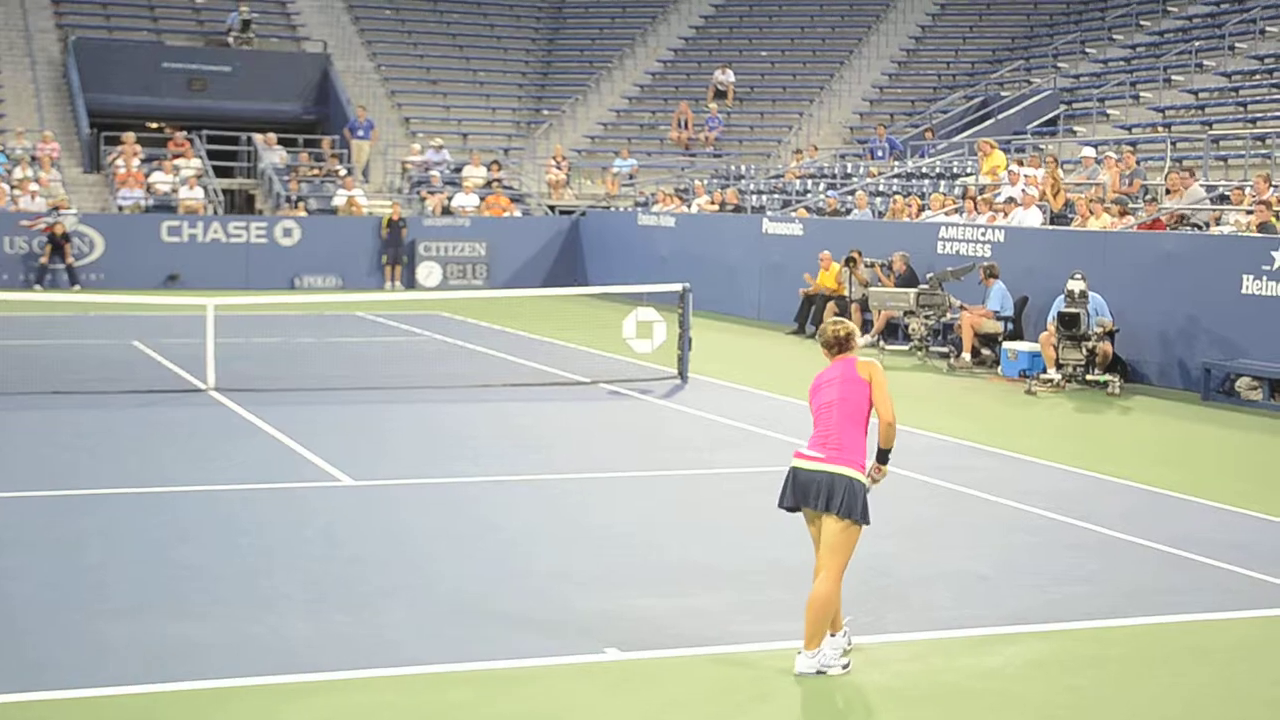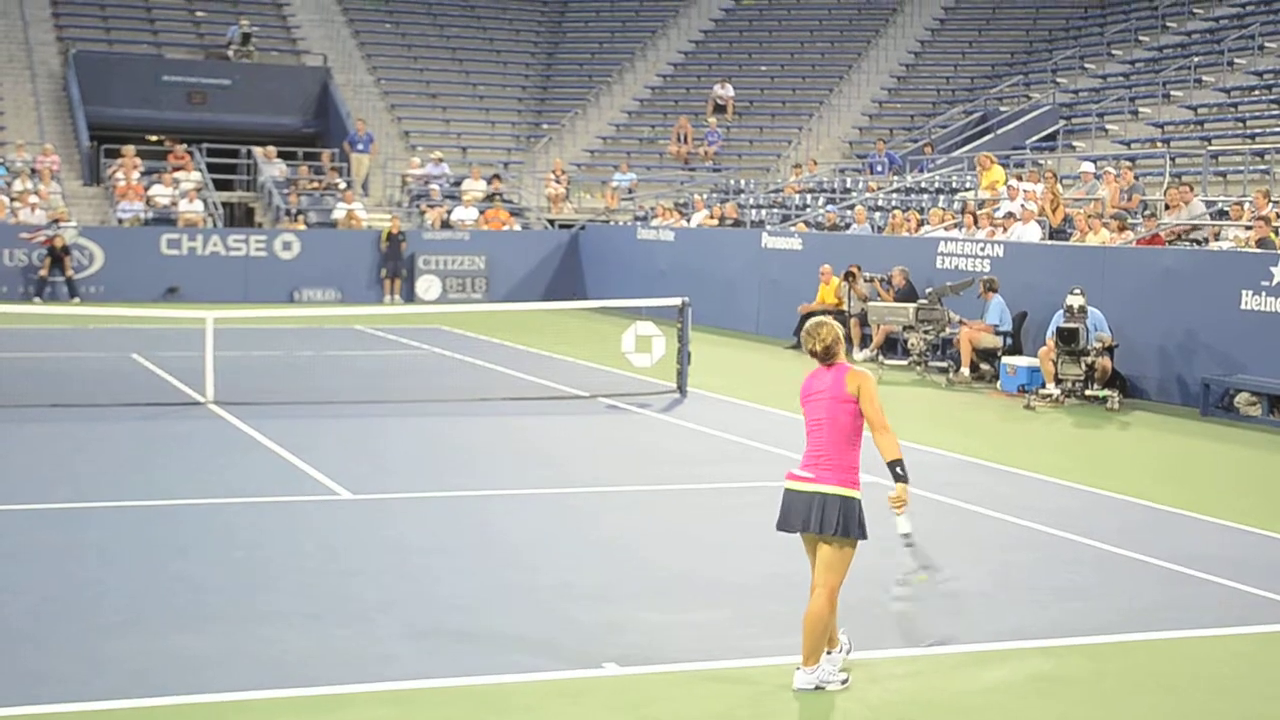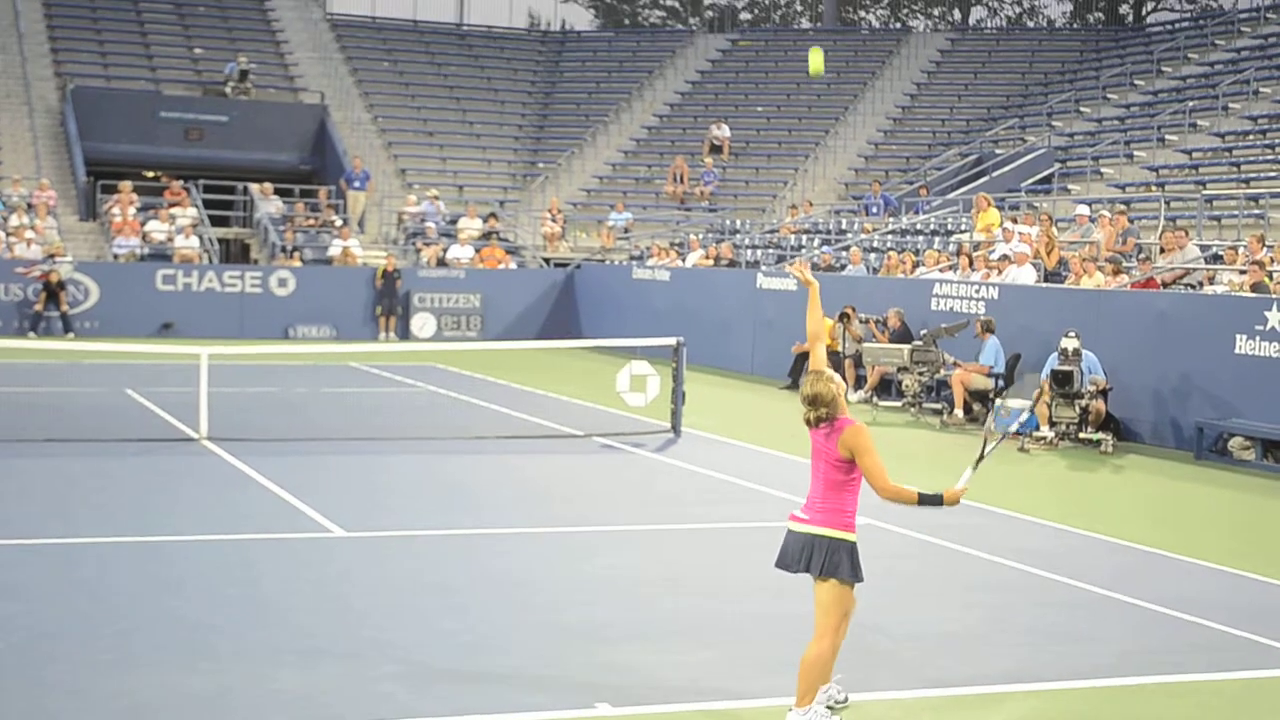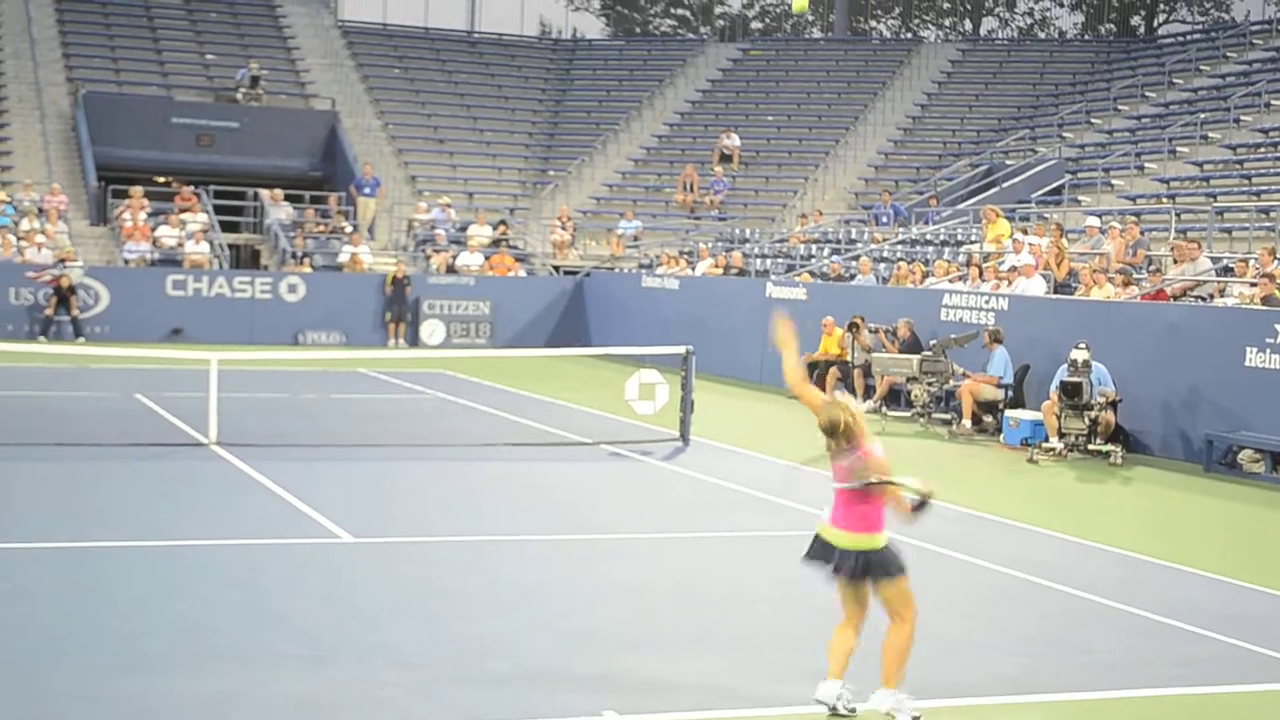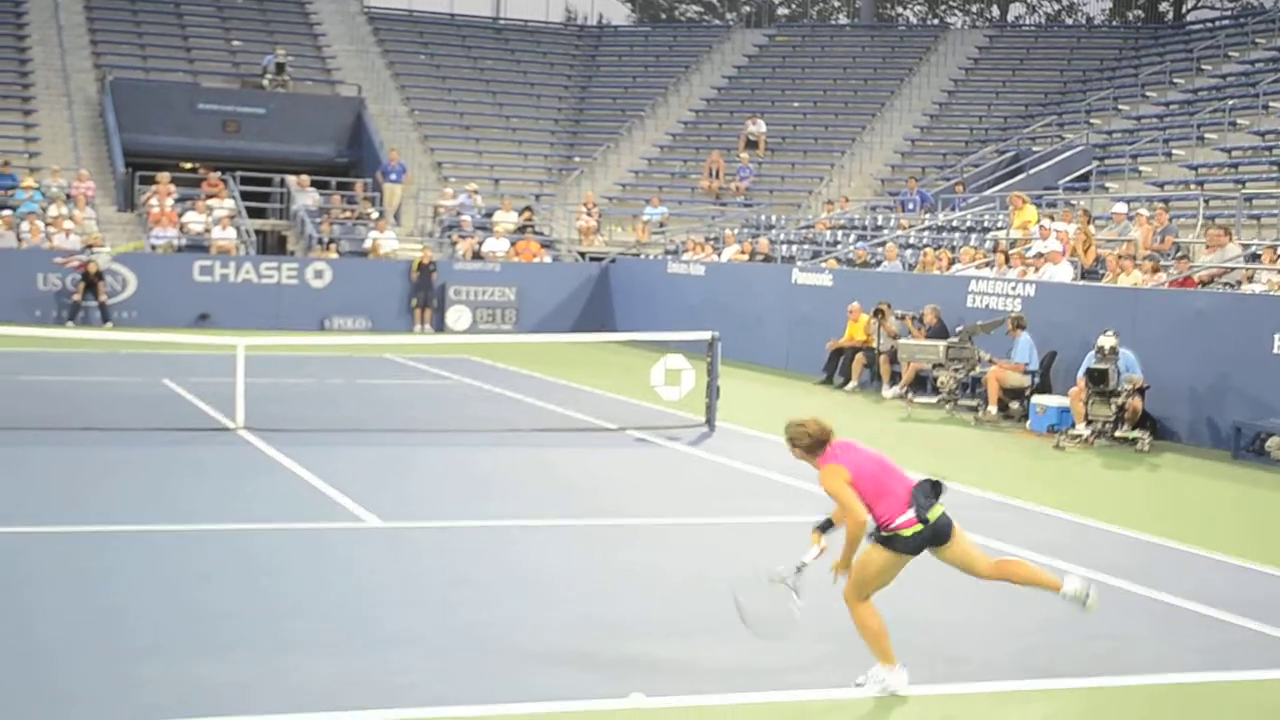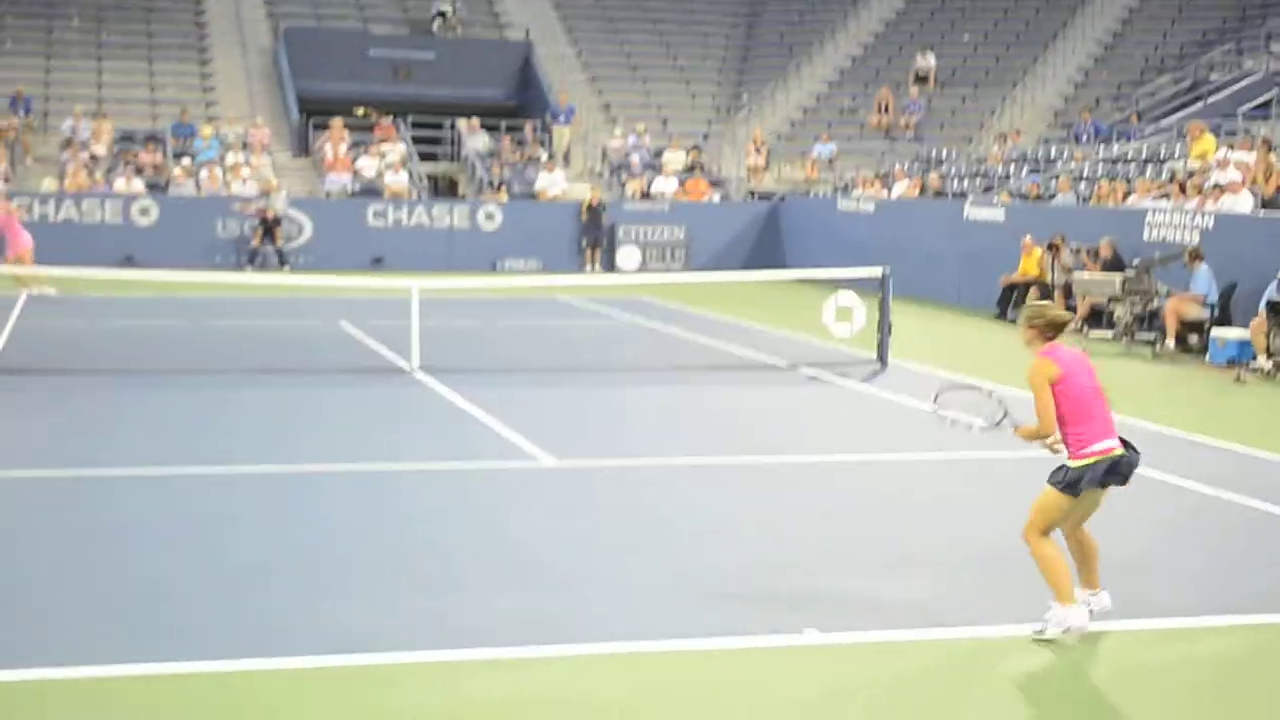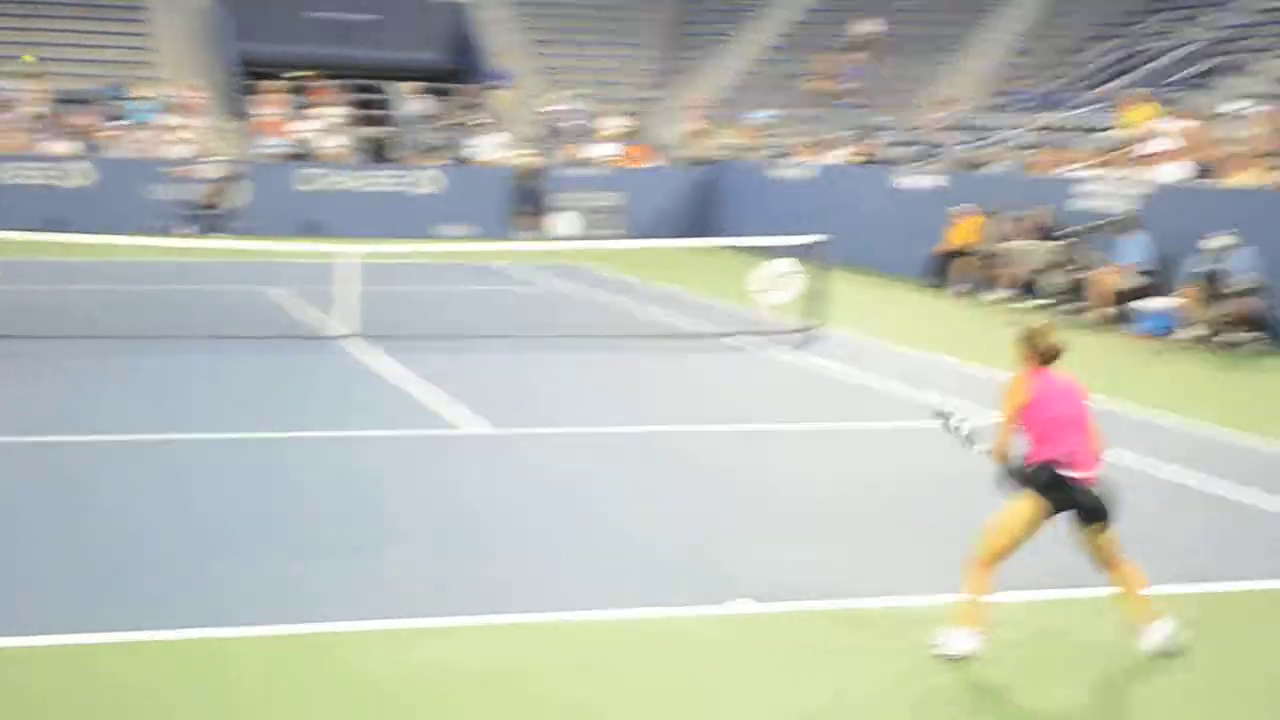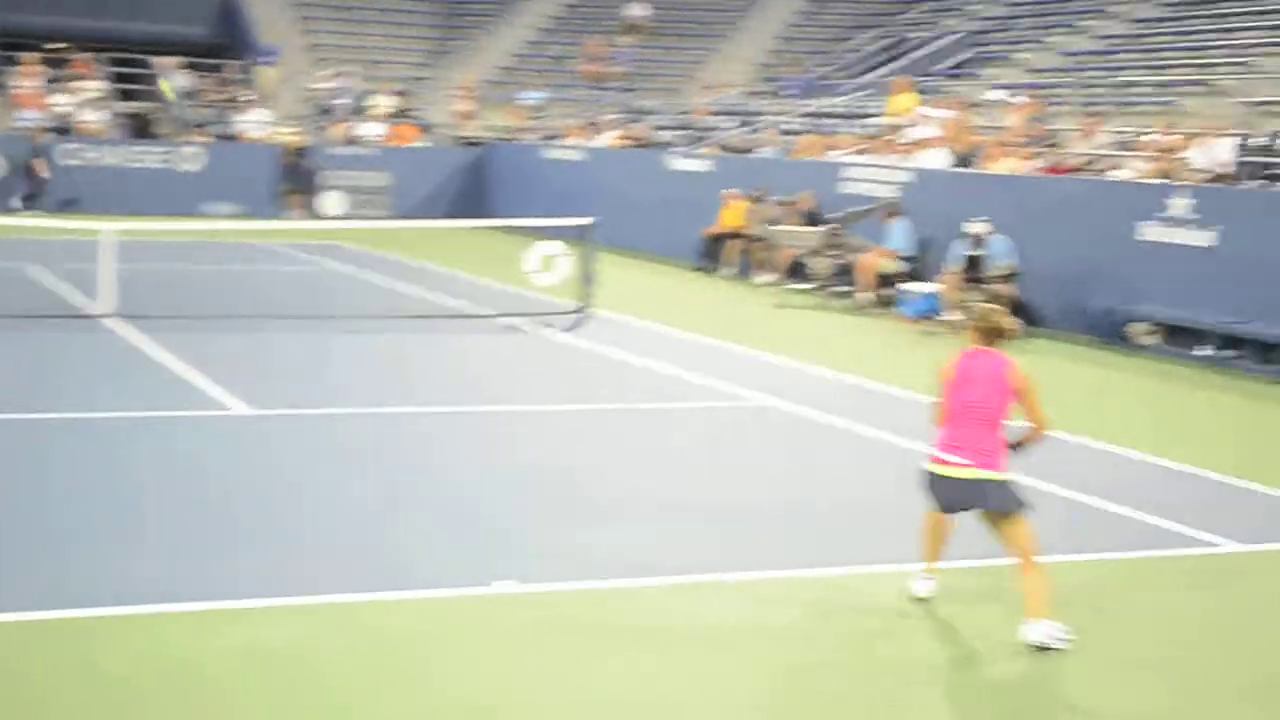
dt=0.5s
person 1, frame 1
left shoulder: (819, 380)
right shoulder: (868, 368)
right elbow: (887, 419)
right wrist: (881, 461)
left hip: (805, 468)
right hip: (841, 477)
left knee: (827, 564)
right knee: (831, 572)
left ankle: (835, 633)
right ankle: (810, 654)
person 1, frame 2
left shoulder: (808, 383)
right shoulder: (858, 378)
right elbow: (880, 430)
right wrist: (901, 480)
left hip: (801, 488)
right hip: (836, 496)
left knee: (823, 582)
right knee: (825, 589)
left ankle: (832, 647)
right ankle: (809, 669)
person 1, frame 3
left shoulder: (817, 419)
right shoulder: (853, 433)
left elbow: (815, 341)
right elbow: (885, 489)
left wrist: (812, 288)
right wrist: (940, 497)
left hip: (805, 529)
right hip: (832, 539)
left knee: (841, 612)
right knee: (827, 629)
person 1, frame 4
left shoulder: (838, 438)
right shoulder: (869, 459)
left elbow: (796, 385)
right elbow: (898, 501)
left wrist: (787, 339)
left hip: (837, 538)
right hip: (866, 545)
left knee: (853, 620)
right knee: (904, 616)
left ankle: (831, 686)
person 1, frame 5
left shoulder: (829, 472)
right shoulder: (845, 446)
left elbow: (859, 520)
left wrist: (845, 560)
right wrist: (823, 526)
left hip: (905, 528)
right hip: (928, 510)
left knee: (854, 595)
right knee: (986, 567)
left ankle: (889, 671)
right ankle: (1067, 585)
person 1, frame 6
left shoulder: (1041, 366)
right shoulder: (1076, 354)
left elbow: (1047, 428)
left wrist: (1029, 434)
left hip: (1090, 460)
right hip: (1112, 452)
left knee: (1035, 532)
right knee: (1070, 524)
left ankle: (1068, 610)
right ankle: (1094, 594)
person 1, frame 7
left shoulder: (1021, 383)
right shoulder: (1073, 387)
left elbow: (1001, 447)
right elbow: (1095, 448)
left wrist: (1004, 462)
left hip: (1048, 480)
right hip: (1084, 485)
left knee: (984, 559)
right knee: (1111, 561)
left ankle: (964, 632)
right ankle: (1155, 628)
person 1, frame 8
left shoulder: (954, 366)
right shoulder: (1014, 372)
right elbow: (1040, 427)
right wrist: (1016, 444)
left hip: (944, 471)
right hip: (987, 478)
left knee: (938, 511)
right knee: (1029, 559)
left ankle: (926, 576)
right ankle: (1038, 623)
